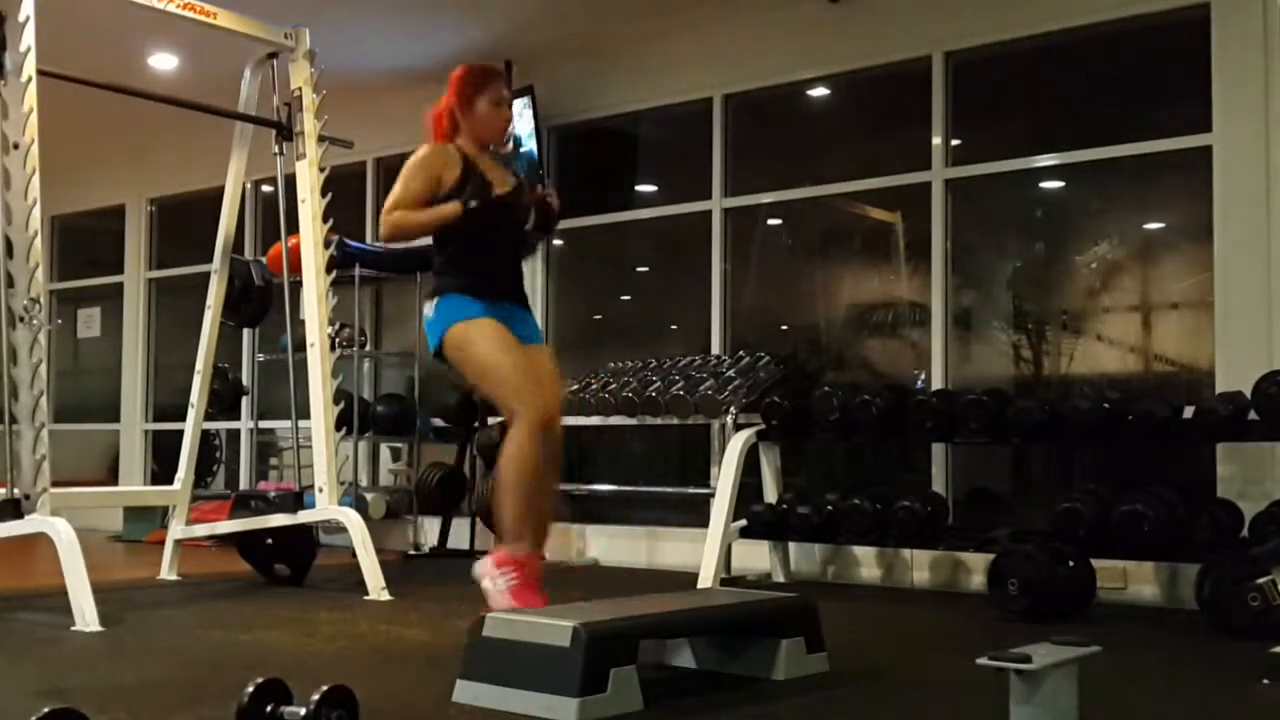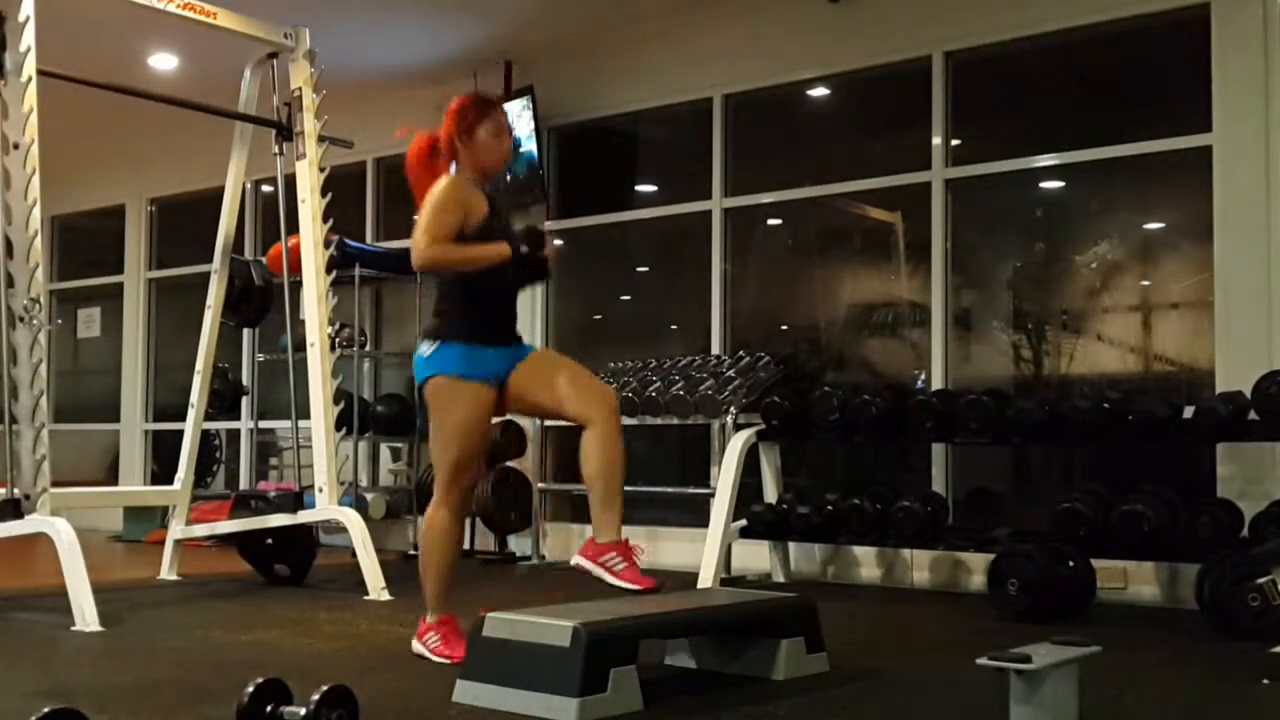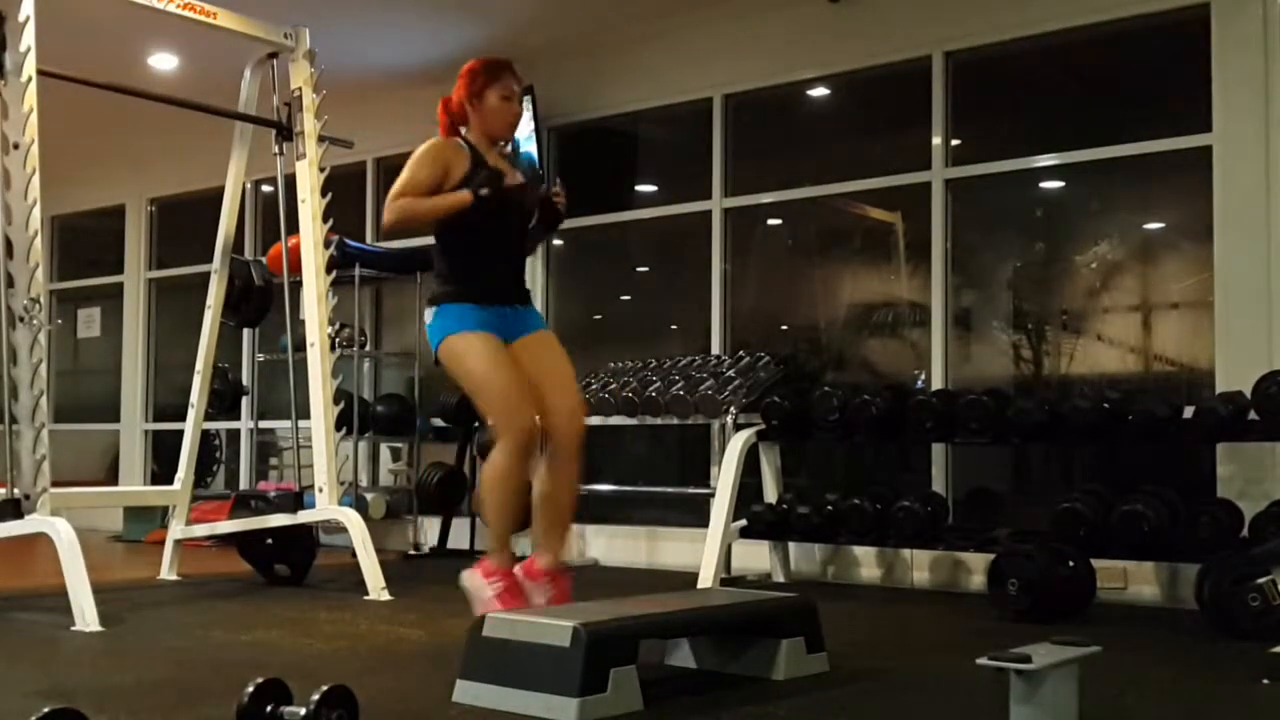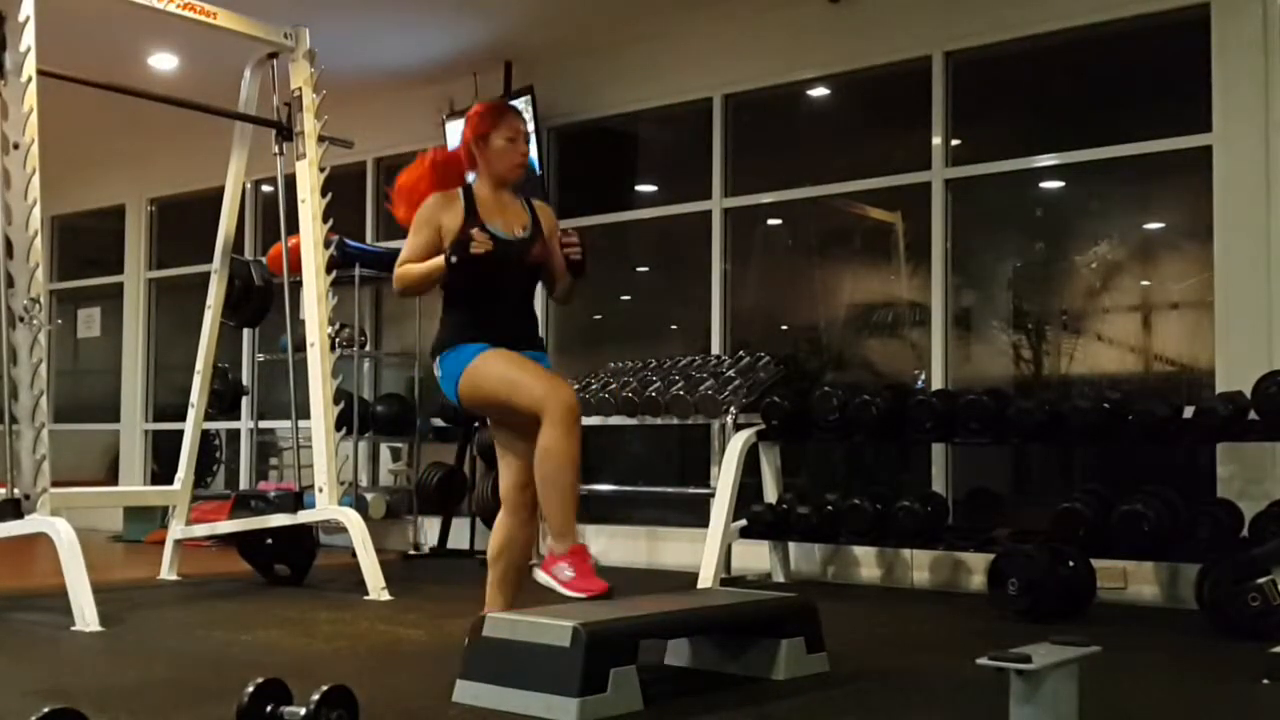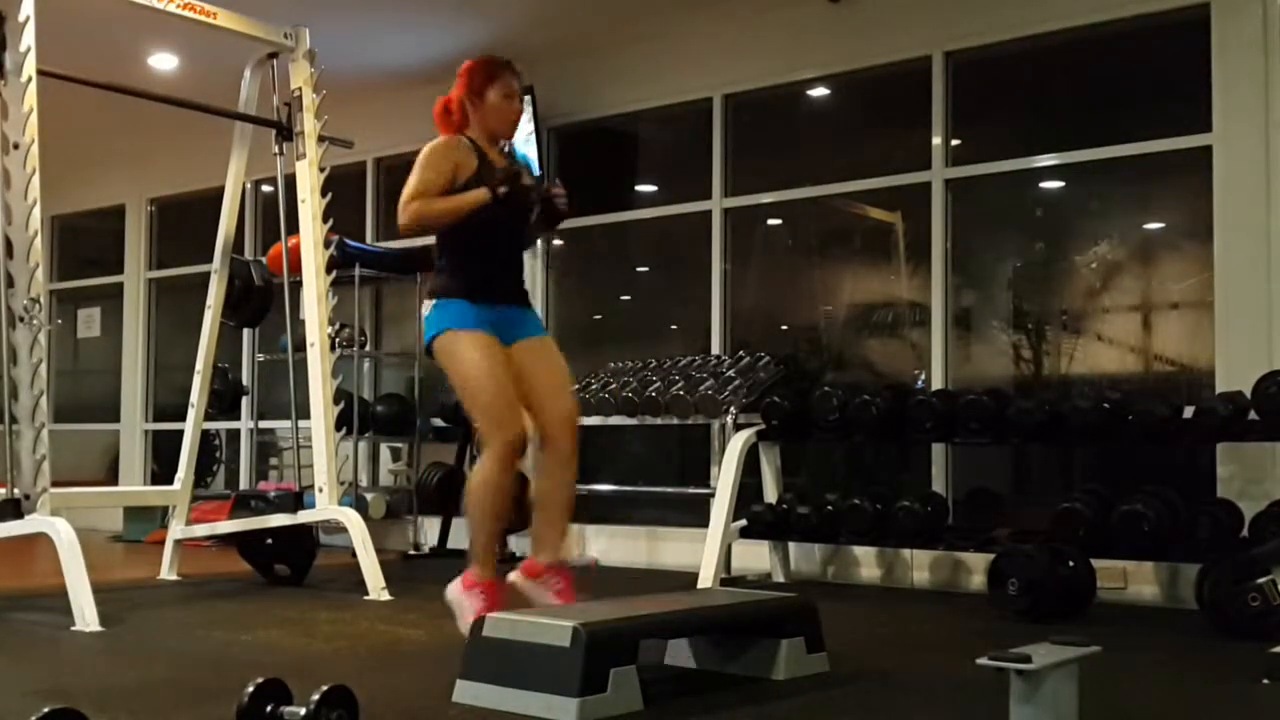
dt=0.2s
person 1, frame 1
left shoulder: (510, 175)
right shoulder: (436, 159)
right elbow: (389, 226)
left wrist: (543, 218)
right wrist: (465, 206)
left hip: (514, 308)
right hip: (459, 306)
left knee: (548, 434)
right knee: (536, 412)
left ankle: (523, 566)
right ankle: (513, 555)
person 1, frame 2
left shoulder: (491, 202)
right shoulder: (452, 189)
right elbow: (426, 252)
left wrist: (528, 266)
right wrist: (508, 250)
left hip: (506, 351)
right hip: (457, 351)
left knee: (602, 407)
right knee: (454, 490)
left ankle: (605, 545)
right ankle: (436, 623)
person 1, frame 3
left shoulder: (511, 169)
right shoulder: (442, 153)
right elbow: (393, 215)
left wrist: (545, 220)
right wrist: (474, 196)
left hip: (516, 312)
right hip: (461, 313)
left knee: (568, 423)
right knee: (517, 431)
left ankle: (547, 565)
right ankle: (496, 567)
person 1, frame 4
left shoulder: (539, 214)
right shoulder: (444, 204)
left elbow: (560, 293)
right elbow: (401, 279)
left wrist: (571, 266)
right wrist: (452, 259)
left hip: (525, 352)
right hip: (467, 352)
left knee: (521, 499)
right knee: (562, 402)
right ankle: (565, 552)
person 1, frame 5
left shoulder: (512, 166)
right shoulder: (448, 150)
right elbow: (408, 217)
left wrist: (548, 214)
right wrist: (487, 194)
left hip: (514, 310)
right hip: (459, 310)
left knee: (564, 425)
right knee: (506, 438)
left ankle: (546, 562)
right ankle: (479, 578)
